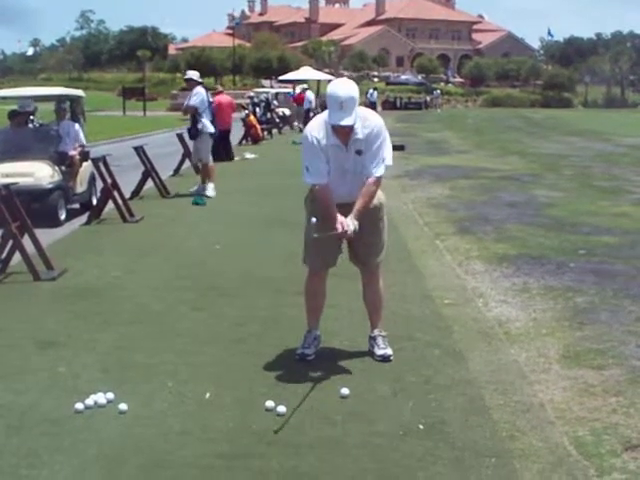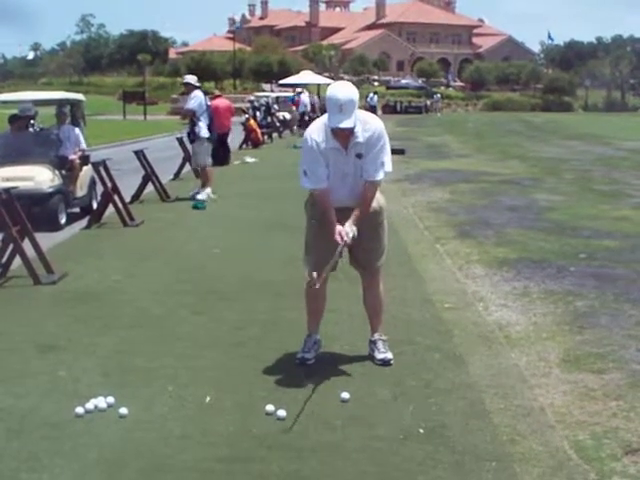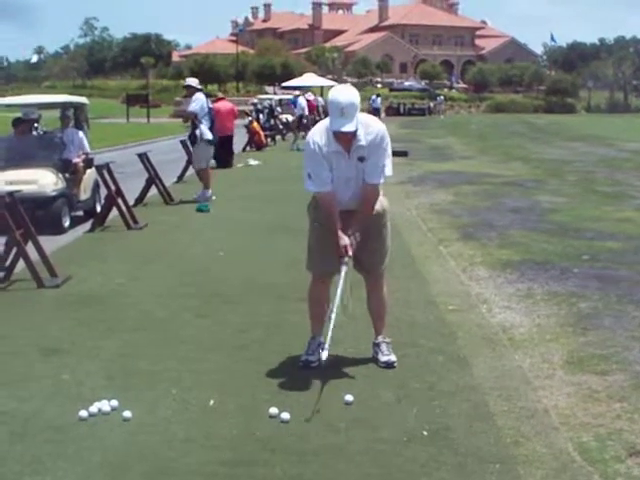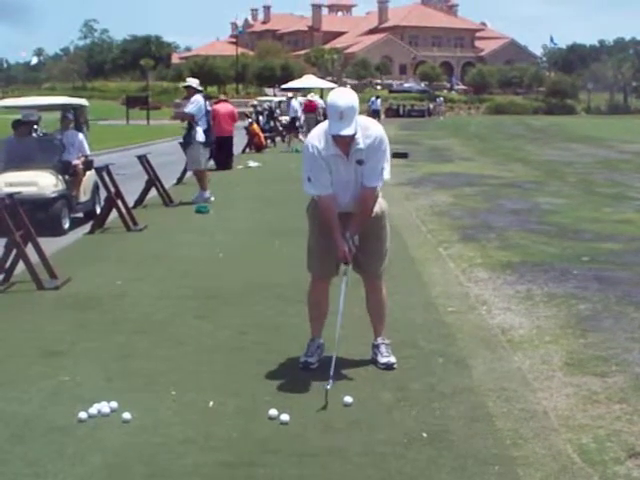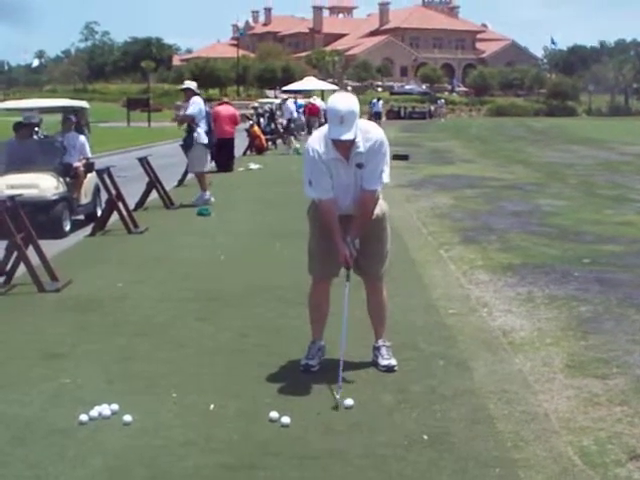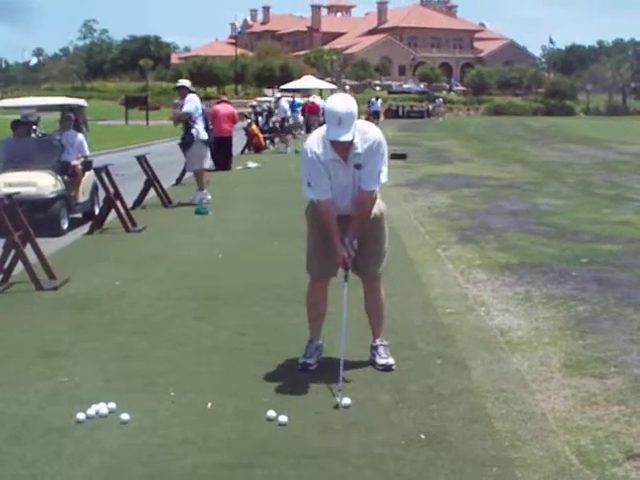
dt=0.2s
person 1, frame 1
left shoulder: (374, 125)
right shoulder: (313, 133)
left elbow: (374, 177)
right elbow: (320, 185)
left wrist: (354, 216)
right wrist: (335, 217)
left hip: (365, 203)
right hip: (325, 204)
left knee: (371, 270)
right knee: (317, 270)
left ankle: (376, 334)
right ankle: (312, 333)
person 1, frame 2
left shoulder: (374, 129)
right shoulder: (313, 136)
left elbow: (372, 182)
right elbow: (319, 189)
left wrist: (353, 222)
right wrist: (334, 226)
left hip: (365, 207)
right hip: (325, 208)
left knee: (372, 274)
right knee: (317, 273)
left ankle: (377, 337)
right ankle: (312, 337)
person 1, frame 3
left shoulder: (376, 132)
right shoulder: (316, 140)
left elbow: (372, 187)
right elbow: (324, 193)
left wrist: (355, 229)
right wrist: (338, 233)
left hip: (368, 209)
right hip: (328, 210)
left knee: (375, 277)
right knee: (321, 277)
left ankle: (380, 340)
right ankle: (316, 340)
person 1, frame 4
left shoulder: (375, 135)
right shoulder: (315, 143)
left elbow: (370, 190)
right elbow: (324, 197)
left wrist: (354, 232)
right wrist: (338, 238)
left hip: (367, 211)
right hip: (327, 212)
left knee: (374, 278)
right knee: (320, 278)
left ankle: (380, 342)
right ankle: (315, 341)
person 1, frame 5
left shoulder: (375, 138)
right shoulder: (315, 147)
left elbow: (370, 193)
right elbow: (325, 200)
left wrist: (354, 236)
right wrist: (338, 242)
left hip: (368, 213)
right hip: (328, 214)
left knee: (374, 280)
right knee: (320, 280)
left ankle: (381, 344)
right ankle: (316, 344)
person 1, frame 6
left shoulder: (373, 139)
right shoulder: (314, 147)
left elbow: (368, 194)
right elbow: (324, 201)
left wrist: (352, 237)
right wrist: (336, 243)
left hip: (366, 213)
right hip: (326, 214)
left knee: (372, 279)
right knee: (318, 279)
left ankle: (378, 343)
right ankle: (314, 343)
person 2, frame 1
left shoulder: (199, 91)
right shoulder: (194, 92)
left elbow: (191, 109)
right elbow: (185, 111)
left wrist: (186, 108)
right wrist: (188, 108)
left hip: (204, 129)
right hip: (198, 129)
left knee: (206, 158)
right knee: (201, 159)
left ankle: (211, 186)
right ankle: (203, 185)
person 2, frame 2
left shoulder: (196, 94)
right shoulder: (193, 96)
left elbow: (188, 112)
right elbow: (184, 115)
left wrist: (185, 112)
right wrist: (186, 113)
left hip: (202, 133)
right hip: (197, 133)
left knee: (204, 163)
right knee: (199, 163)
left ankle: (207, 190)
right ankle: (203, 188)
person 2, frame 3
left shoulder: (198, 97)
right shoulder: (195, 99)
left elbow: (190, 114)
right elbow: (186, 118)
left wrist: (185, 115)
right wrist: (186, 116)
left hip: (203, 136)
right hip: (199, 136)
left knee: (203, 165)
right knee: (200, 166)
left ankle: (207, 192)
right ankle: (205, 191)
person 2, frame 4
left shoulder: (197, 99)
right shoulder: (193, 100)
left elbow: (187, 115)
right elbow: (184, 116)
left wrist: (178, 114)
right wrist: (181, 114)
left hip: (199, 137)
right hip: (196, 137)
left knee: (199, 166)
right knee: (196, 166)
left ankle: (205, 193)
right ankle: (204, 192)
person 2, frame 5
left shoulder: (196, 100)
right shoulder: (190, 103)
left elbow: (188, 117)
right elbow: (181, 121)
left wrist: (179, 117)
right wrist: (181, 118)
left hip: (199, 139)
right hip: (194, 139)
left knee: (199, 168)
right knee: (198, 168)
left ankle: (205, 194)
right ankle: (204, 194)
person 2, frame 6
left shoulder: (192, 98)
right shoulder: (183, 102)
left elbow: (185, 115)
right elbow: (176, 121)
left wrist: (177, 116)
right wrist: (178, 117)
left hip: (197, 136)
right hip: (191, 137)
left knee: (197, 166)
right knee: (195, 167)
left ankle: (202, 192)
right ankle: (202, 192)
